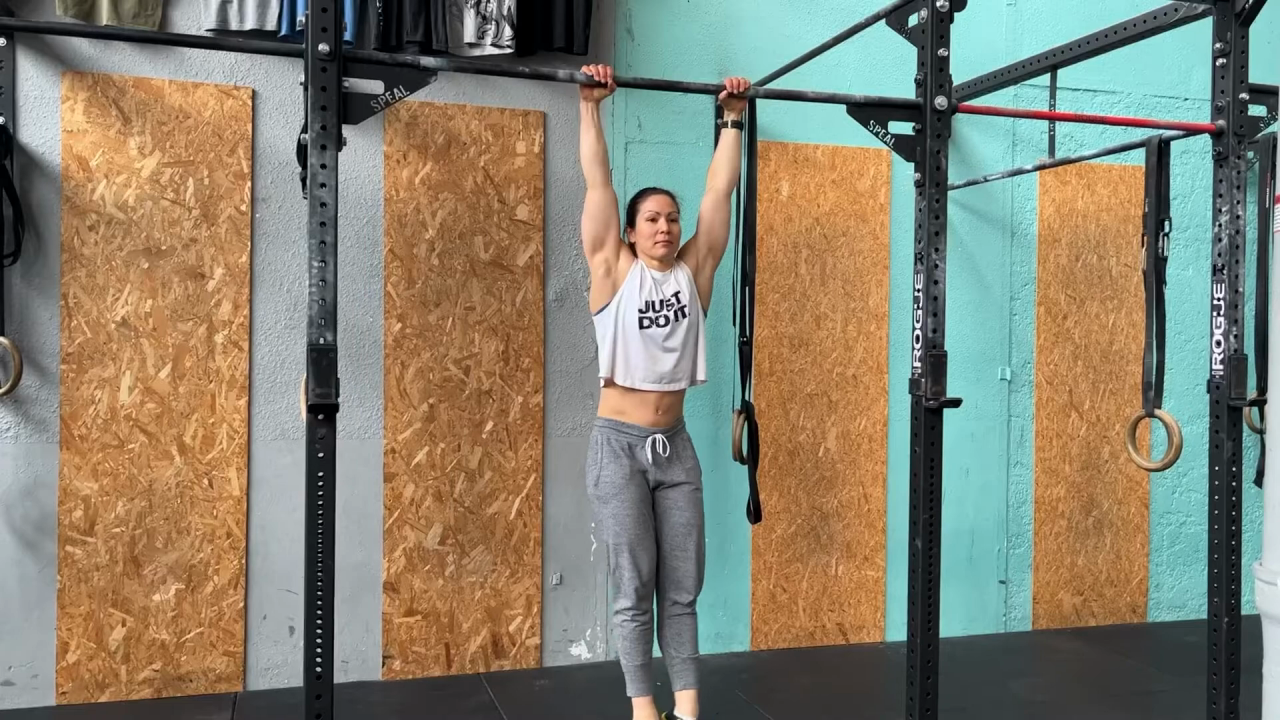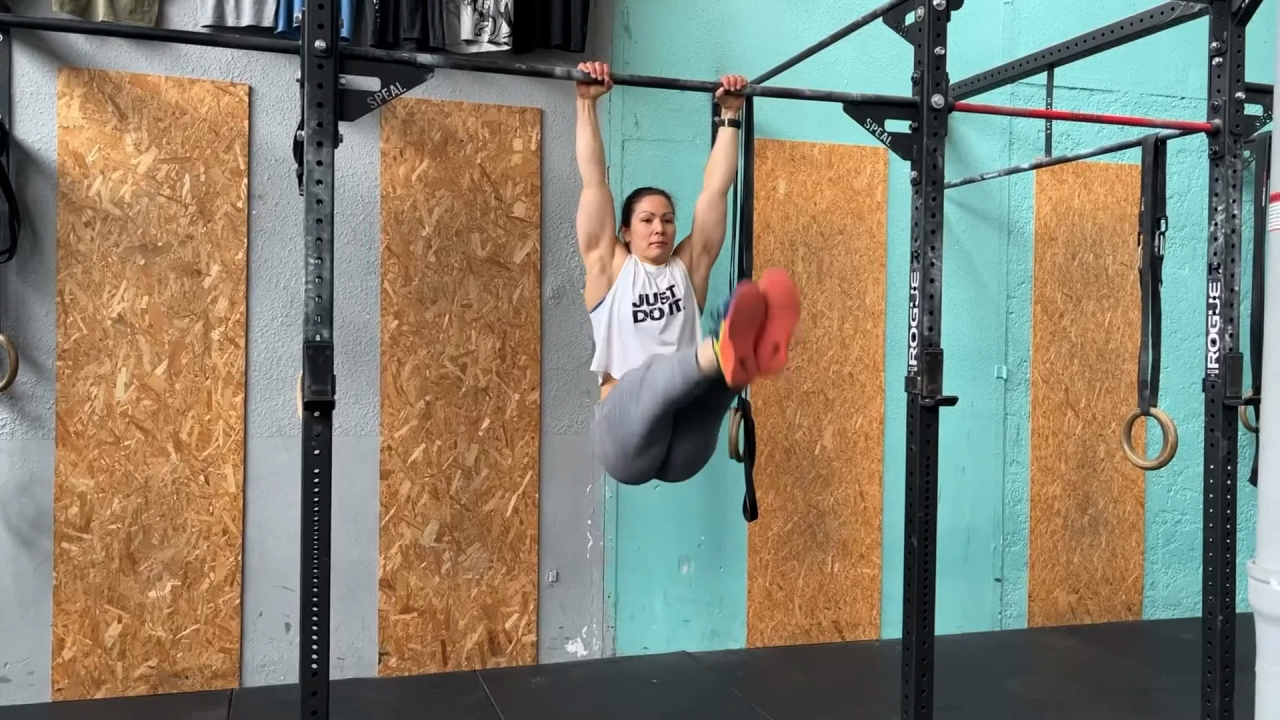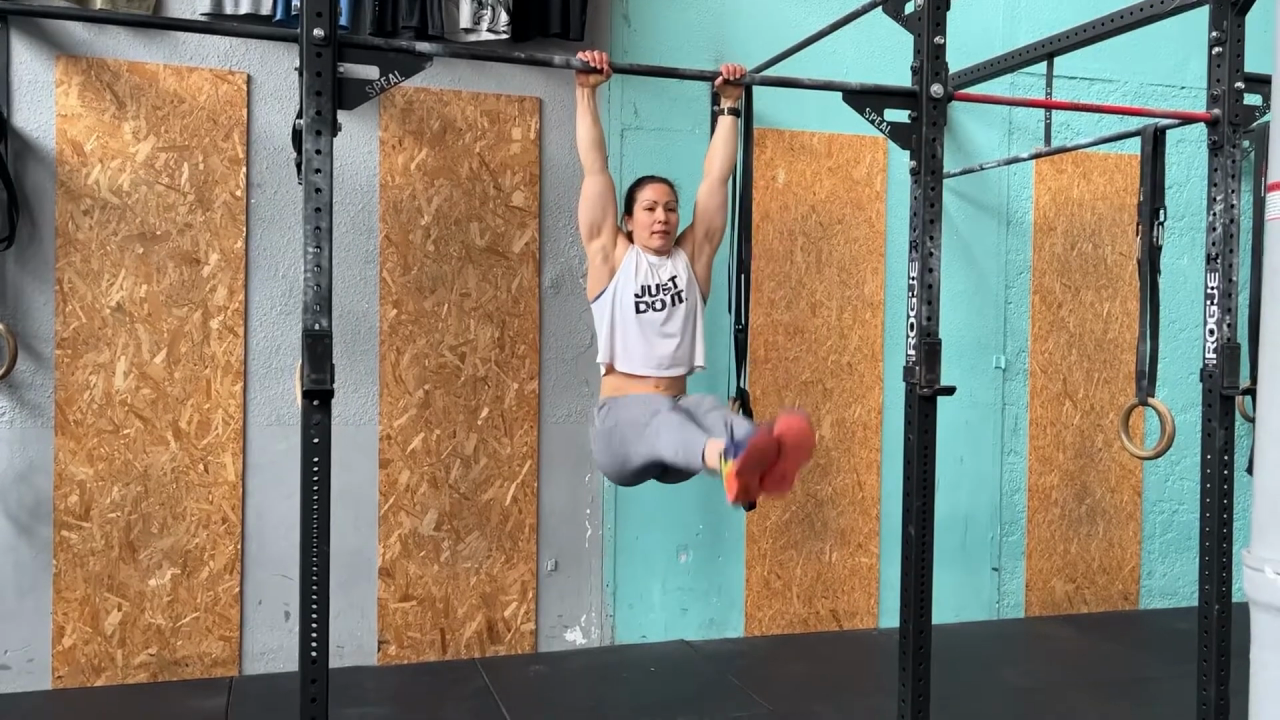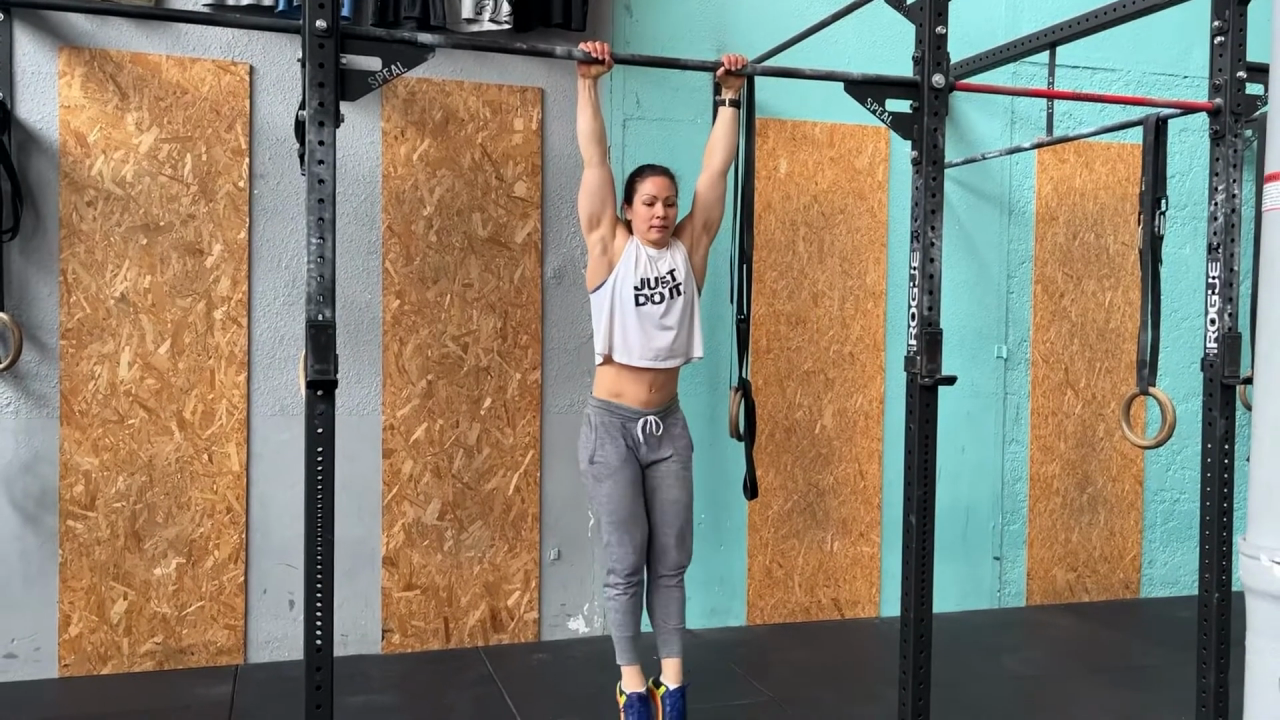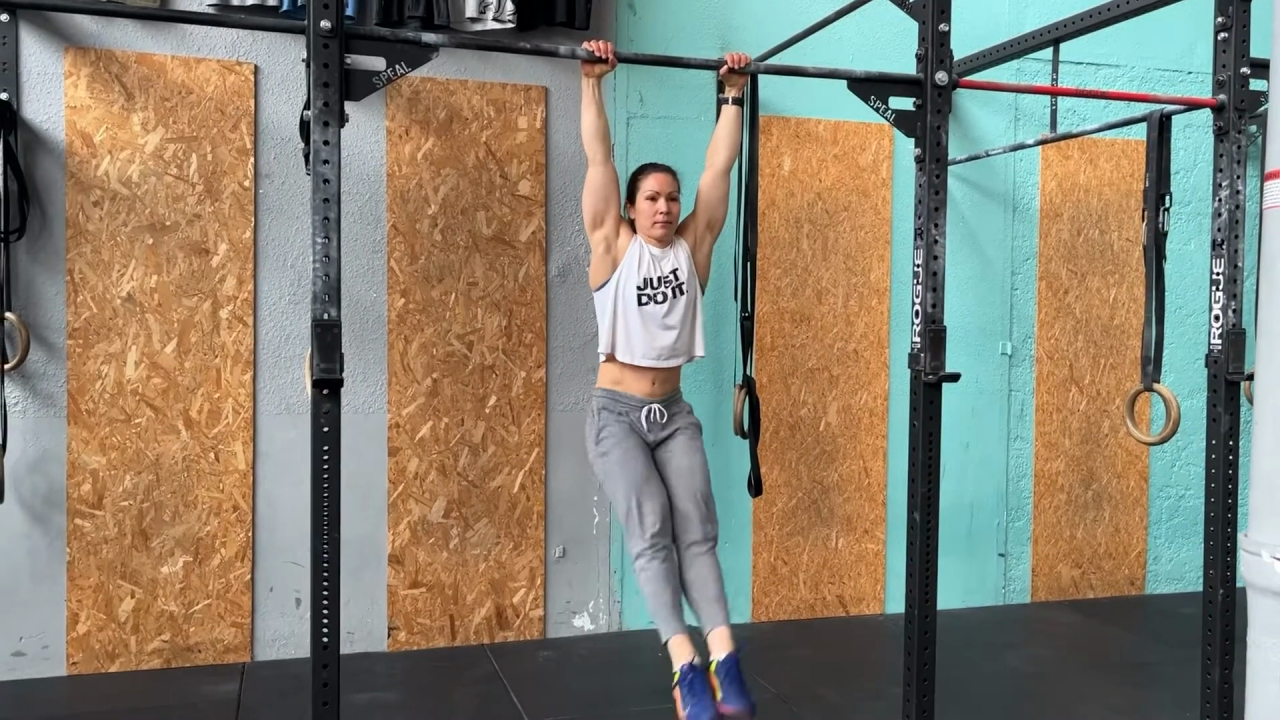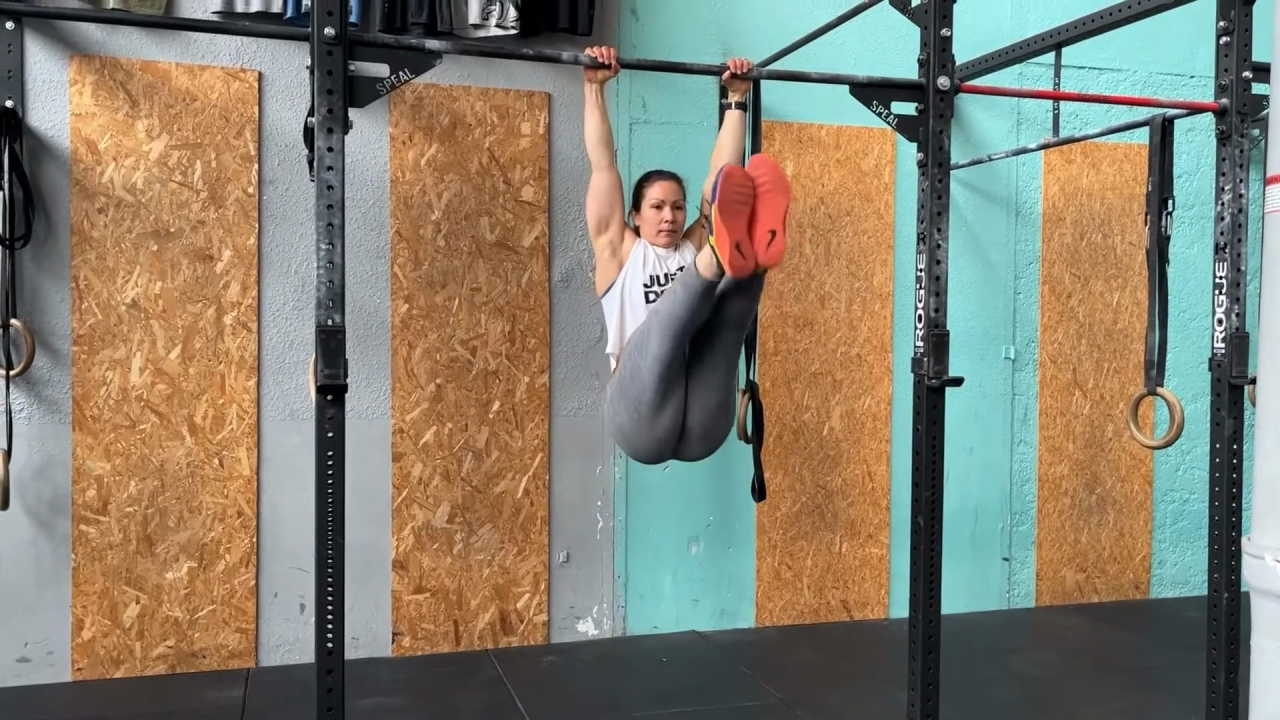
dt=0.7s
person 1, frame 1
left shoulder: (694, 271)
right shoulder: (613, 270)
left elbow: (719, 192)
right elbow: (597, 185)
left wrist: (732, 119)
right wrist: (591, 107)
left hip: (675, 446)
right hip: (618, 444)
left knee: (682, 592)
right knee: (634, 589)
person 1, frame 2
left shoulder: (689, 268)
right shoulder: (609, 268)
left elbow: (716, 189)
right elbow: (594, 180)
left wrist: (730, 115)
right wrist: (587, 103)
left hip: (685, 444)
right hip: (628, 437)
left knee: (708, 363)
right knee: (659, 371)
left ankle: (743, 349)
right ankle: (725, 352)
person 1, frame 3
left shoulder: (690, 260)
right shoulder: (611, 259)
left elbow: (716, 179)
right elbow: (595, 171)
left wrist: (729, 105)
right wrist: (586, 92)
left hip: (675, 445)
right hip: (623, 430)
left knee: (707, 409)
right knee: (655, 412)
left ankle: (760, 452)
right ankle: (732, 457)
person 1, frame 4
left shoulder: (689, 250)
right shoulder: (609, 249)
left elbow: (716, 170)
right elbow: (594, 161)
left wrist: (730, 96)
right wrist: (587, 82)
left hip: (668, 425)
right hip: (611, 424)
left knee: (671, 561)
right knee: (624, 563)
person 1, frame 5
left shoulder: (692, 246)
right shoulder: (612, 247)
left elbow: (718, 170)
right elbow: (599, 161)
left wrist: (733, 95)
right wrist: (592, 83)
left hip: (674, 413)
right hip: (617, 413)
left knee: (697, 533)
right knee: (650, 529)
left ankle: (723, 660)
right ankle: (685, 664)
person 1, frame 6
left shoulder: (697, 247)
right shoulder: (619, 252)
left elbow: (721, 169)
right elbow: (603, 163)
left wrist: (737, 99)
right wrist: (594, 88)
left hip: (703, 424)
right hip: (644, 416)
left knee: (727, 304)
right knee: (671, 311)
left ankle: (745, 256)
right ankle: (723, 255)
